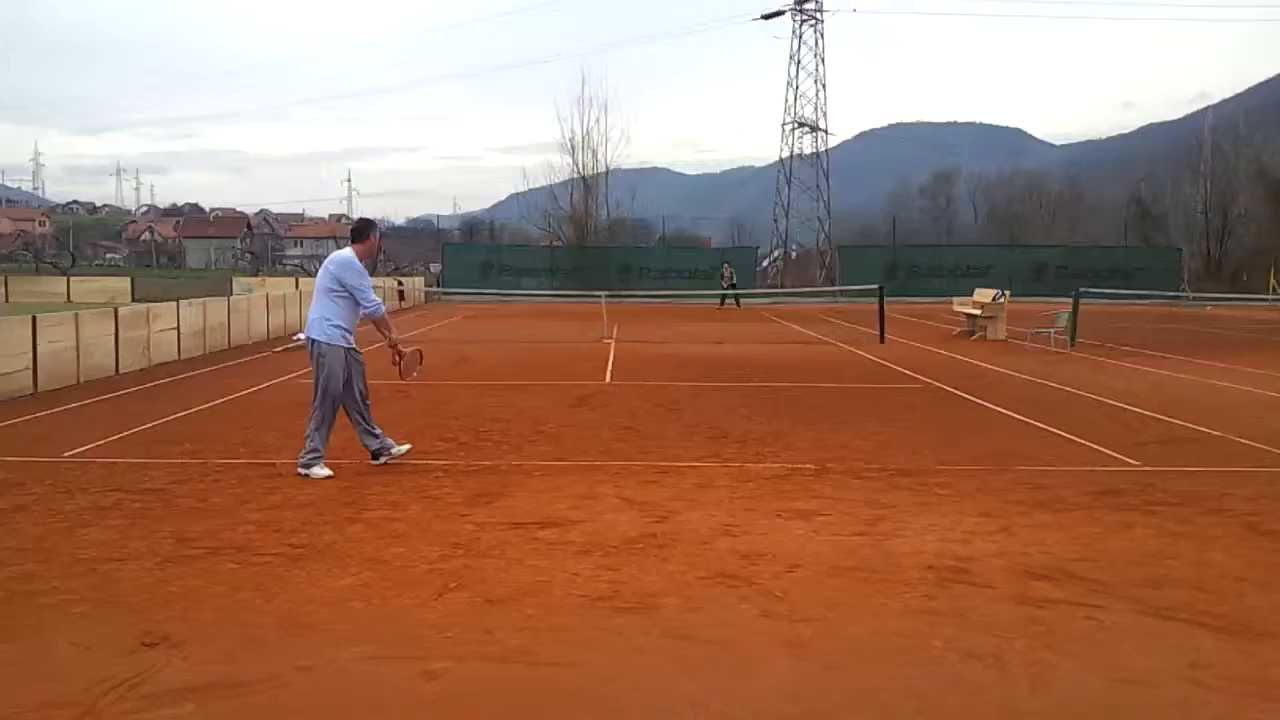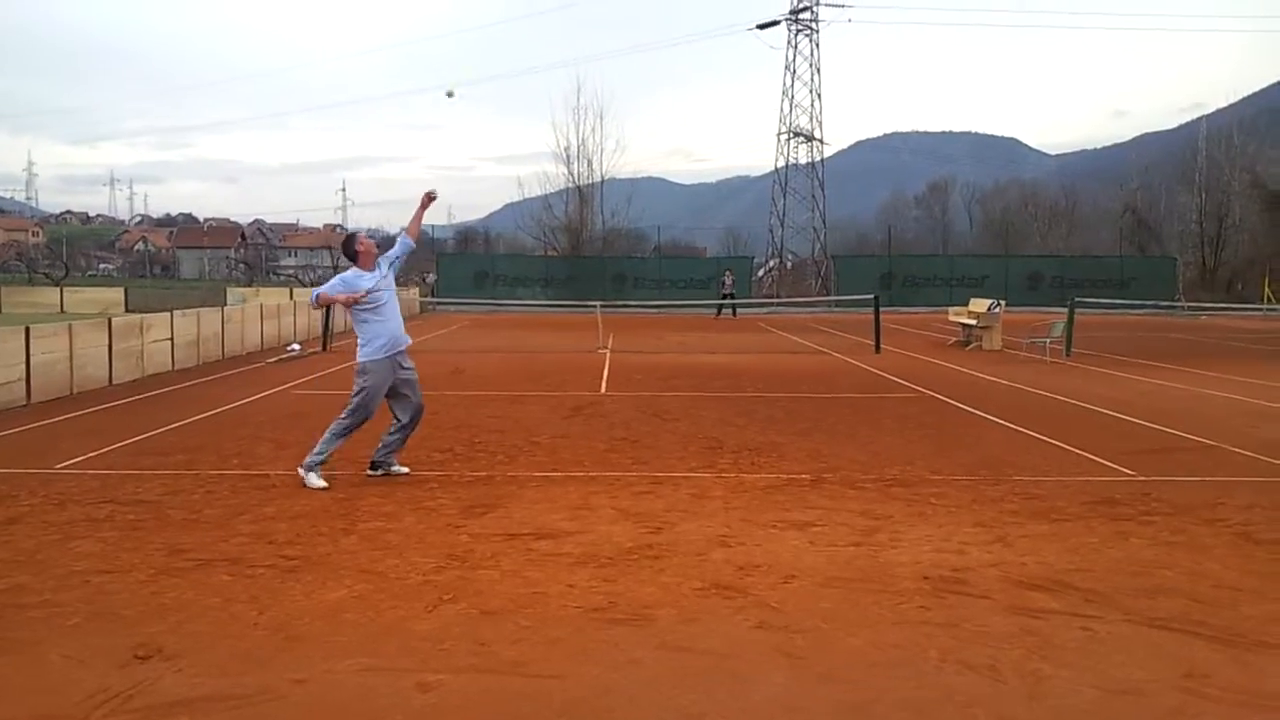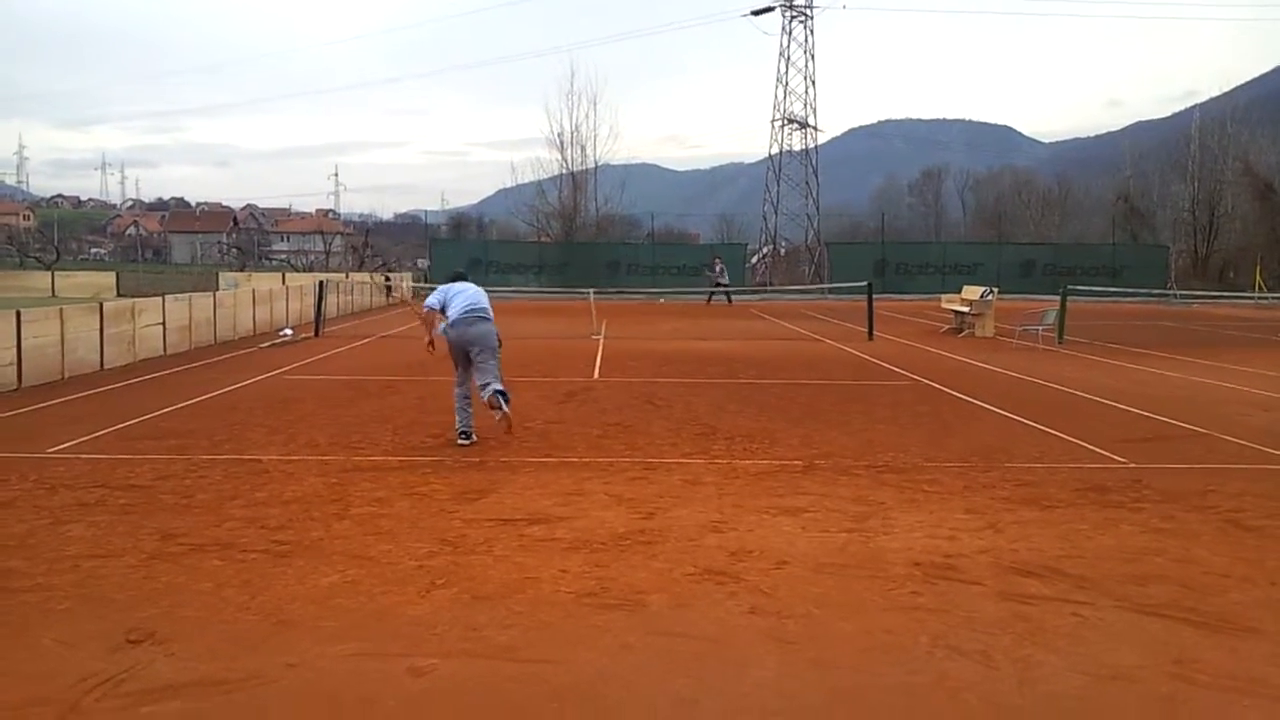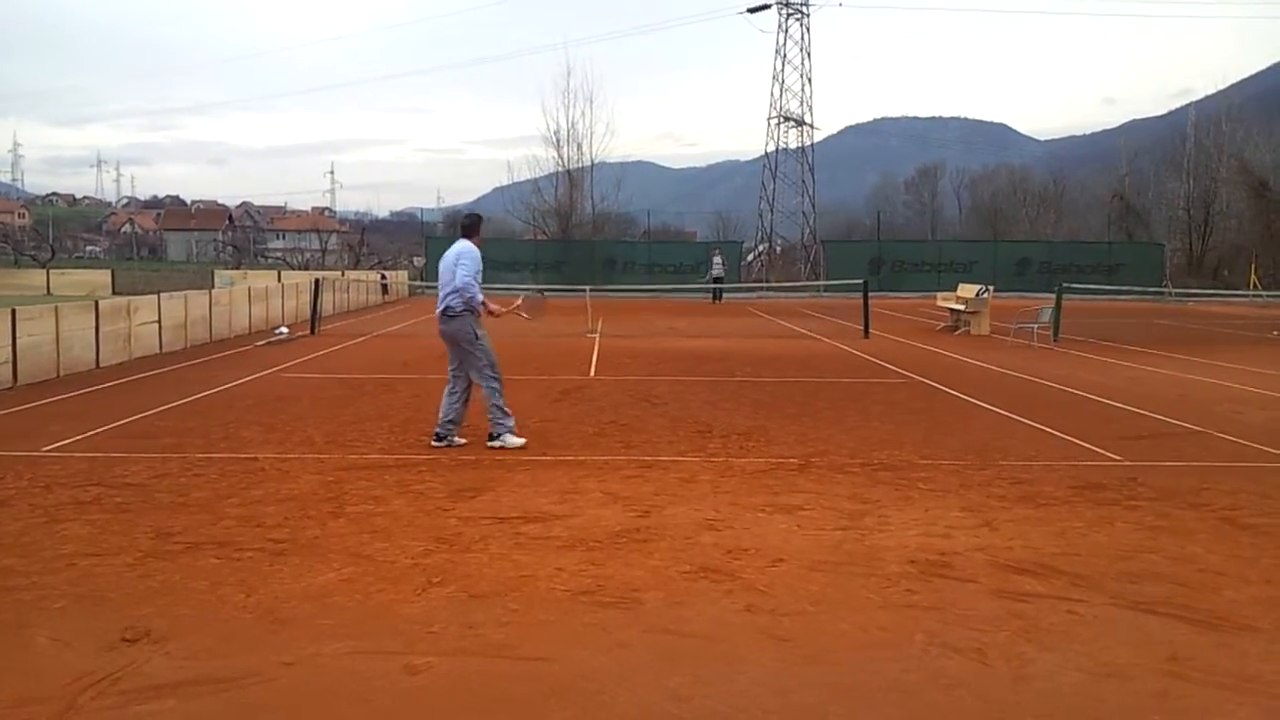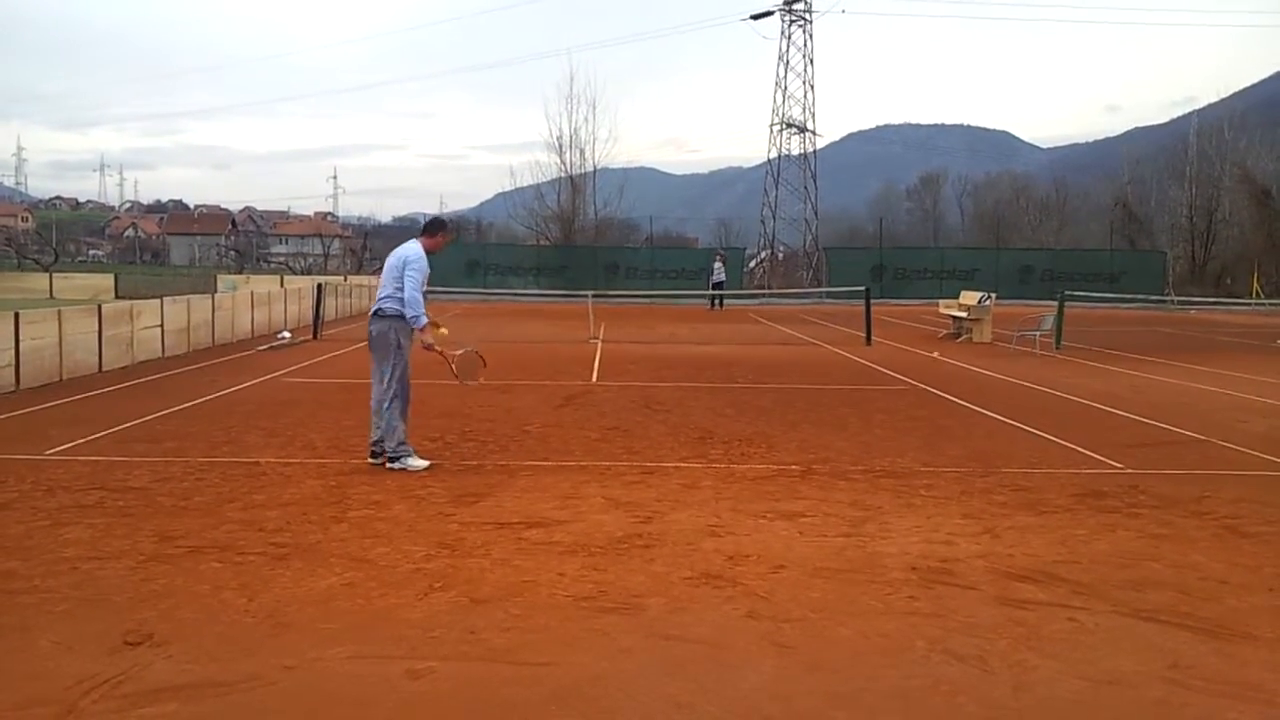
dt=1s
person 1, frame 1
left shoulder: (355, 264)
right shoulder: (345, 262)
left elbow: (371, 310)
right elbow: (373, 306)
left wrist: (390, 340)
right wrist: (392, 336)
left hip: (344, 341)
right hip: (326, 340)
left knee: (358, 398)
right knee: (328, 399)
left ankle: (379, 448)
right ankle: (310, 460)
person 1, frame 2
left shoulder: (386, 265)
right shoulder: (348, 280)
left elbow: (407, 239)
right elbow: (316, 298)
left wrist: (422, 208)
right wrist: (339, 298)
left hip: (399, 355)
right hip: (374, 360)
left knee: (413, 410)
right knee: (356, 415)
left ankle: (382, 461)
right ankle: (312, 465)
person 1, frame 3
left shoulder: (443, 290)
right shoulder: (479, 292)
left elbow: (429, 307)
left wrist: (429, 335)
right wrist: (444, 324)
left hip: (455, 330)
right hip: (482, 328)
left knee: (462, 380)
right knee: (490, 380)
left ankle: (464, 431)
right ankle: (496, 396)
person 1, frame 4
left shoulder: (450, 252)
right shoulder: (470, 250)
right elbow: (465, 283)
left wrist: (482, 305)
right wrist: (487, 304)
left hip: (448, 321)
right hip: (463, 320)
left knee: (458, 379)
right knee: (490, 375)
left ankle: (444, 433)
right ankle: (500, 432)
person 1, frame 5
left shoulder: (405, 250)
right shoulder: (417, 255)
right elbow: (411, 296)
left wrist: (423, 321)
right wrist: (423, 330)
left hip: (382, 322)
right hip: (392, 325)
left knee: (385, 390)
right knee: (395, 391)
left ankle: (380, 448)
right ankle: (398, 454)
